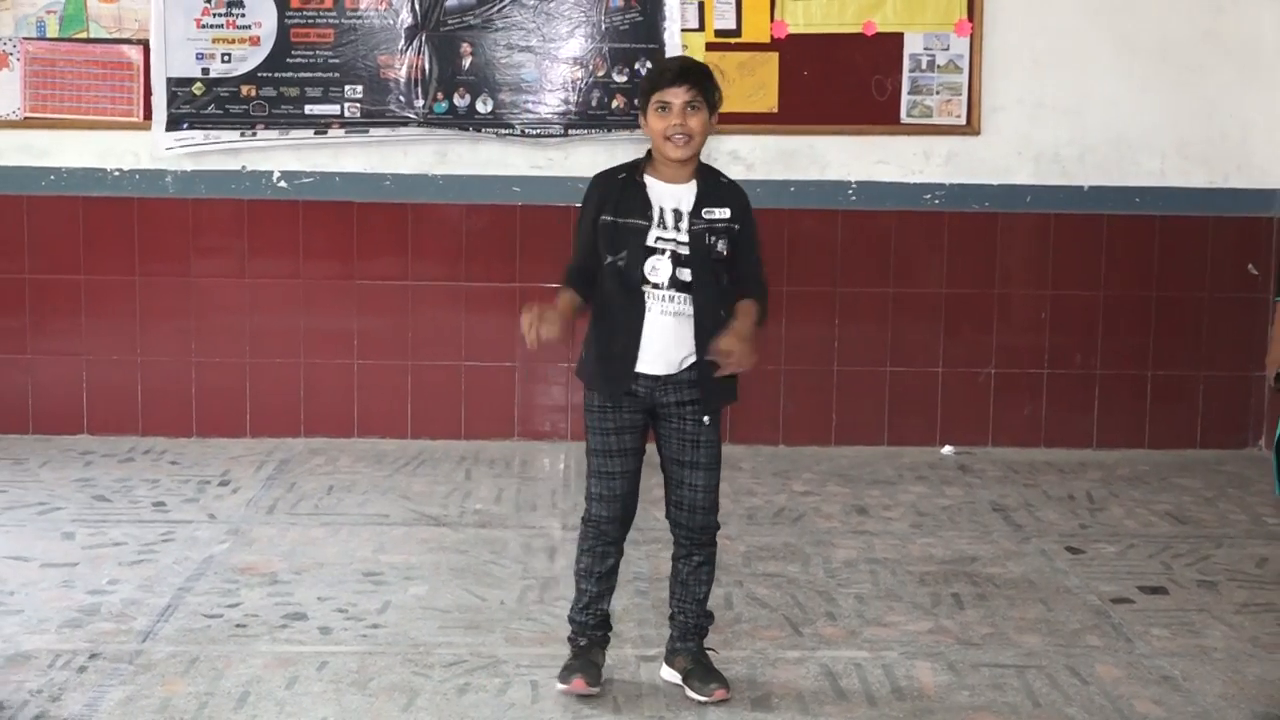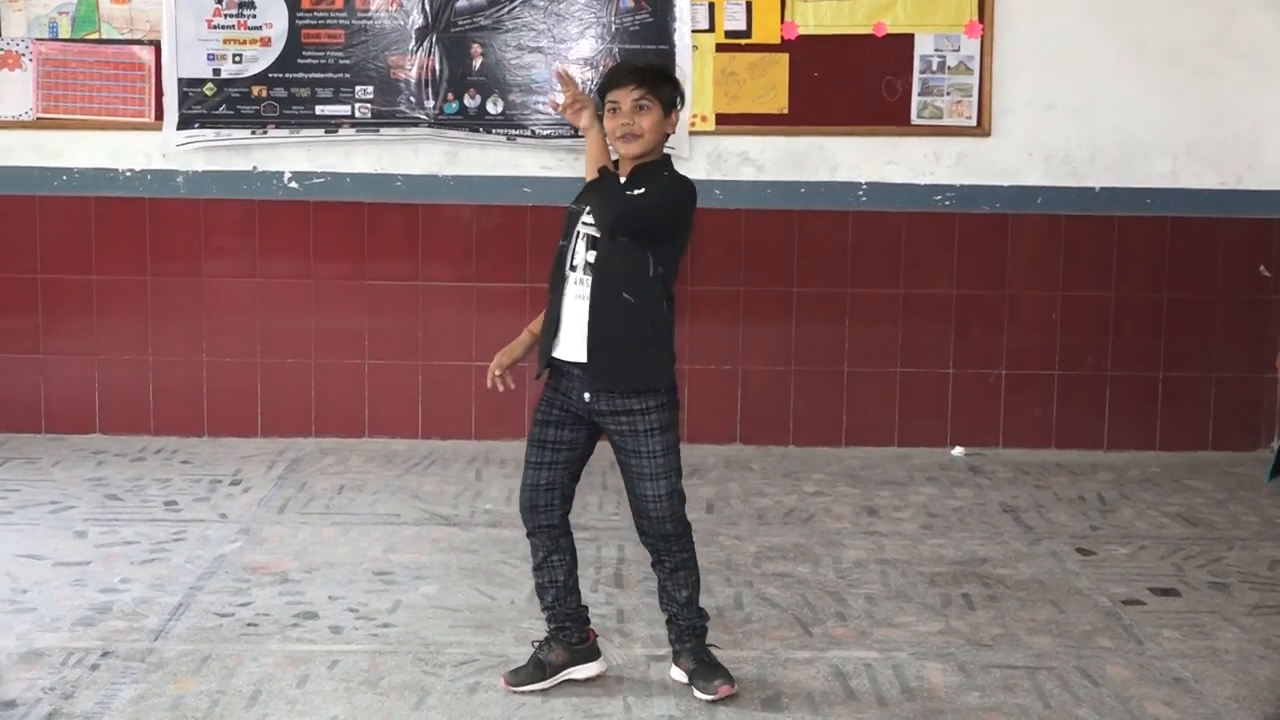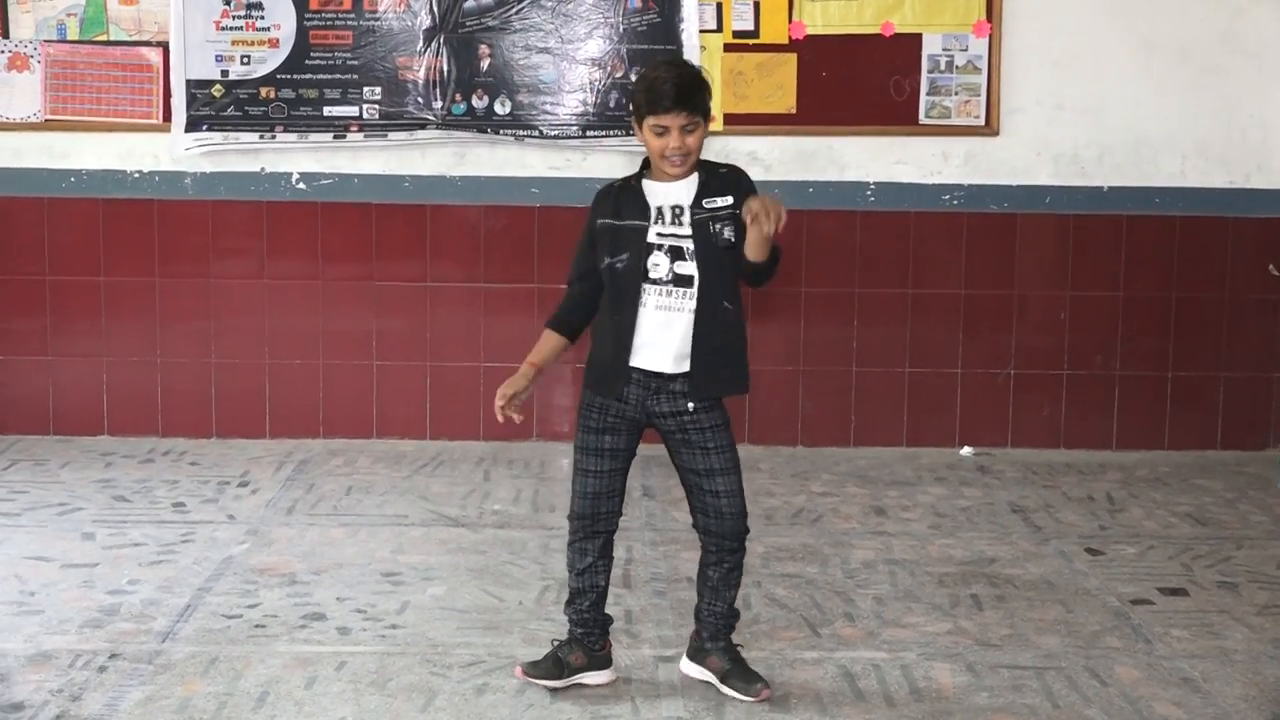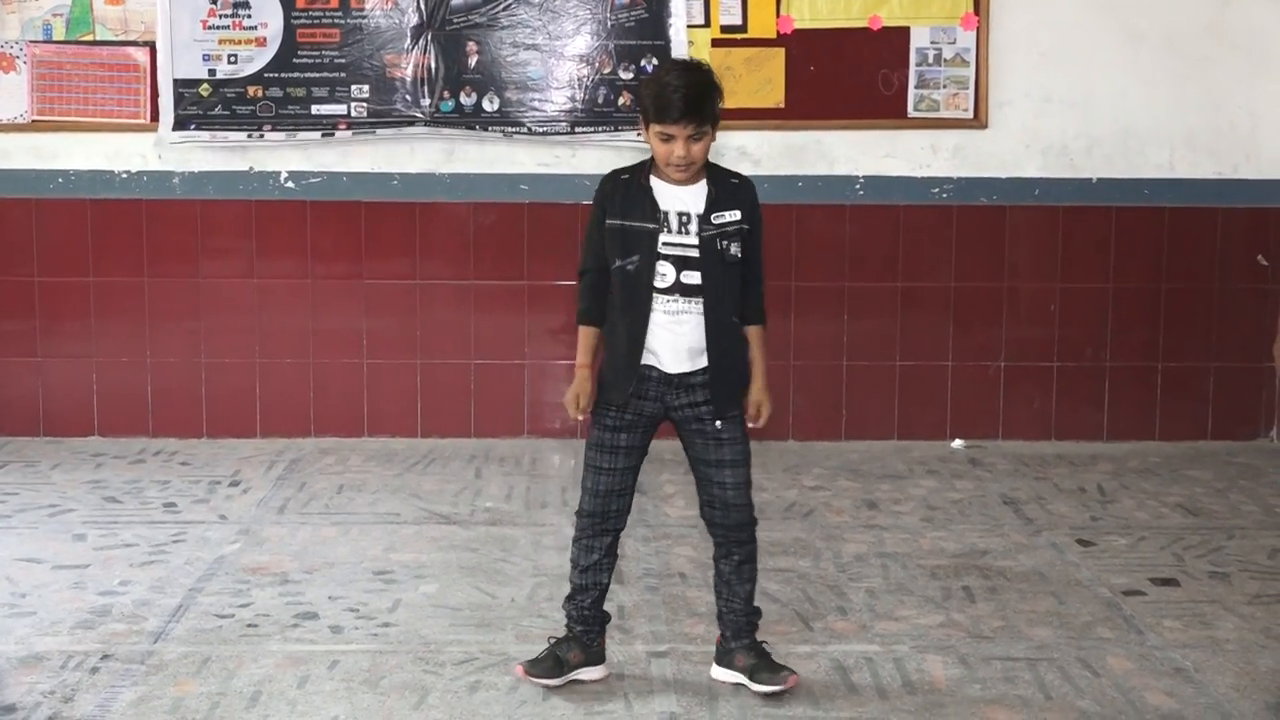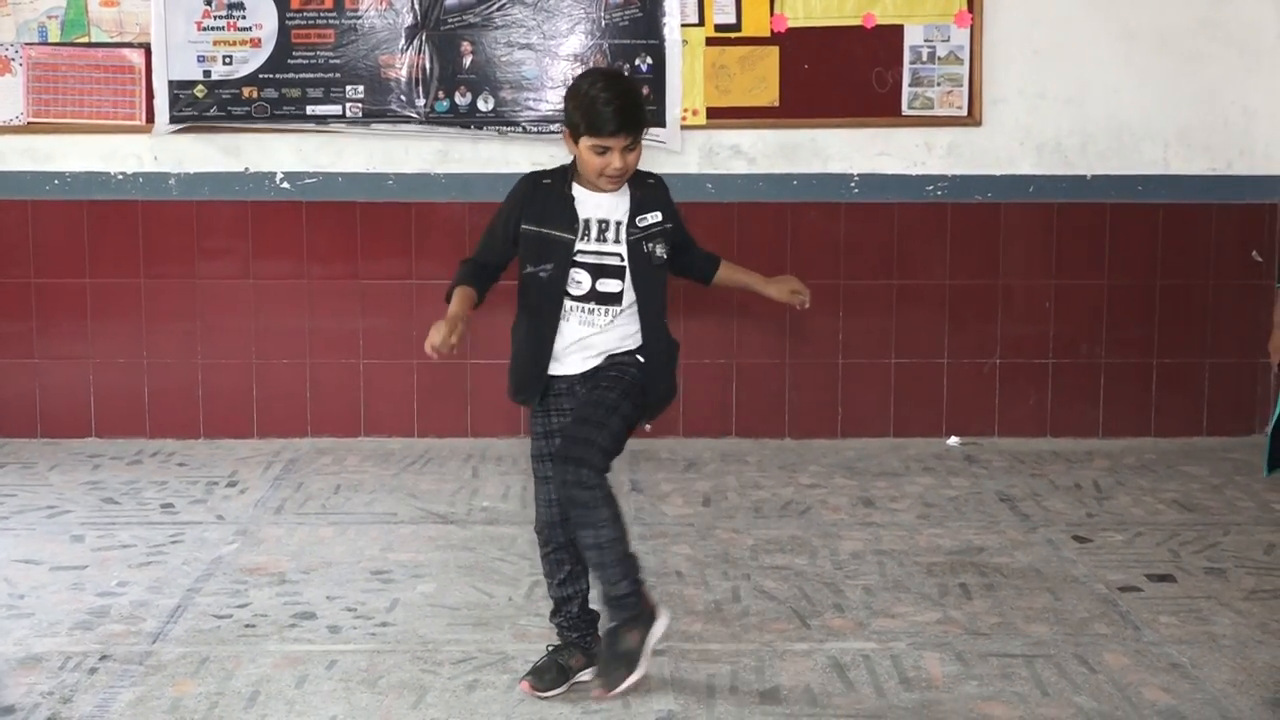
dt=0.7s
person 1, frame 1
left shoulder: (728, 200)
right shoulder: (608, 190)
left elbow: (747, 285)
right elbow: (584, 275)
left wrist: (740, 330)
right wrist: (556, 310)
left hip: (692, 384)
right hip: (618, 381)
left knee: (696, 522)
right knee: (607, 514)
left ankle: (686, 648)
right ankle: (587, 642)
person 1, frame 2
left shoulder: (671, 192)
right shoulder: (601, 190)
left elbow: (611, 214)
left wrist: (591, 129)
right wrist: (521, 344)
left hip: (636, 388)
right hip: (566, 380)
left knee: (663, 522)
right knee: (541, 509)
left ankle: (689, 648)
right ankle: (569, 640)
person 1, frame 3
left shoulder: (731, 188)
right shoulder: (614, 202)
left elbow: (755, 273)
right elbow: (580, 298)
left wrist: (762, 230)
right wrist: (528, 372)
left hip: (692, 390)
right hip: (615, 384)
left knee: (725, 521)
right knee: (590, 518)
left ankle: (712, 644)
right ankle: (587, 645)
person 1, frame 4
left shoulder: (737, 196)
right shoulder: (618, 193)
left elbow: (749, 295)
right elbow: (594, 288)
left wrist: (758, 376)
right wrist: (583, 370)
left hip: (708, 382)
right hip: (629, 379)
left knee: (732, 515)
right knee: (599, 512)
left ankle: (738, 644)
right ankle: (583, 642)
person 1, frame 5
left shoulder: (652, 196)
right shoulder: (533, 196)
left elbow: (689, 259)
right elbow: (481, 266)
left wrist: (764, 284)
right wrist: (451, 318)
left hip: (623, 368)
right hip: (552, 381)
left knee: (576, 472)
right knee: (554, 520)
left ankle: (632, 613)
right ankle: (576, 641)
